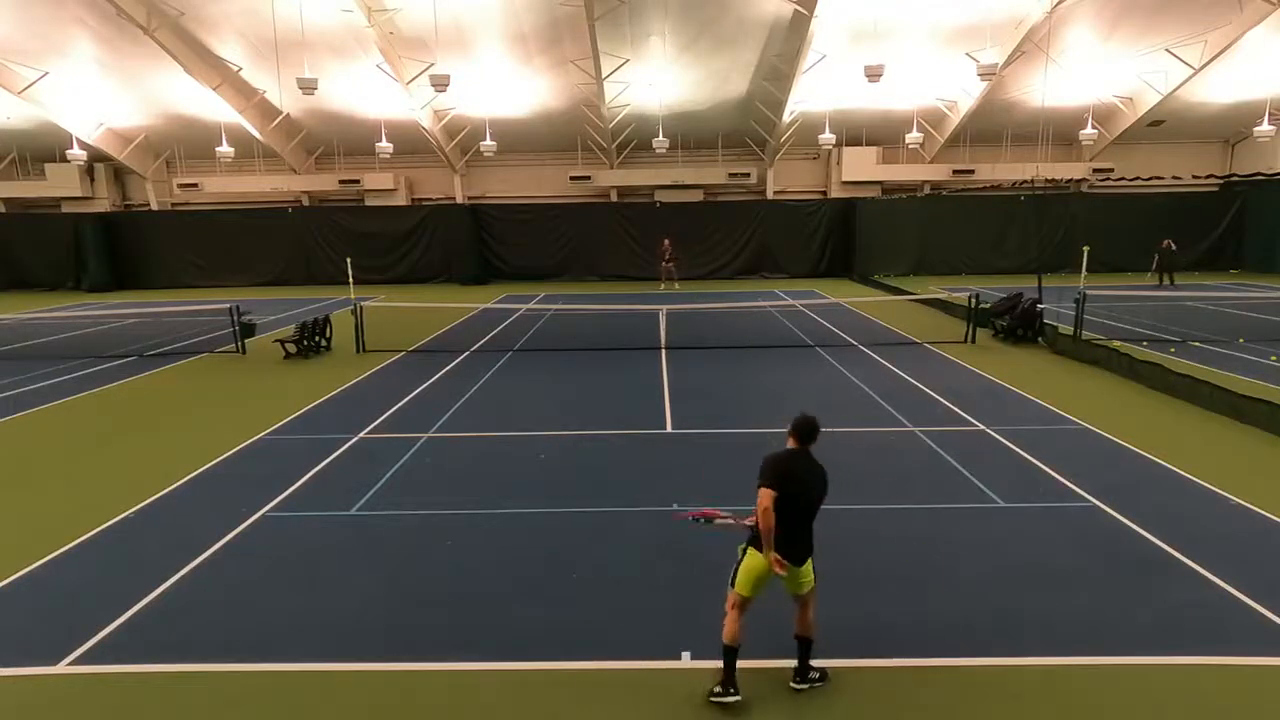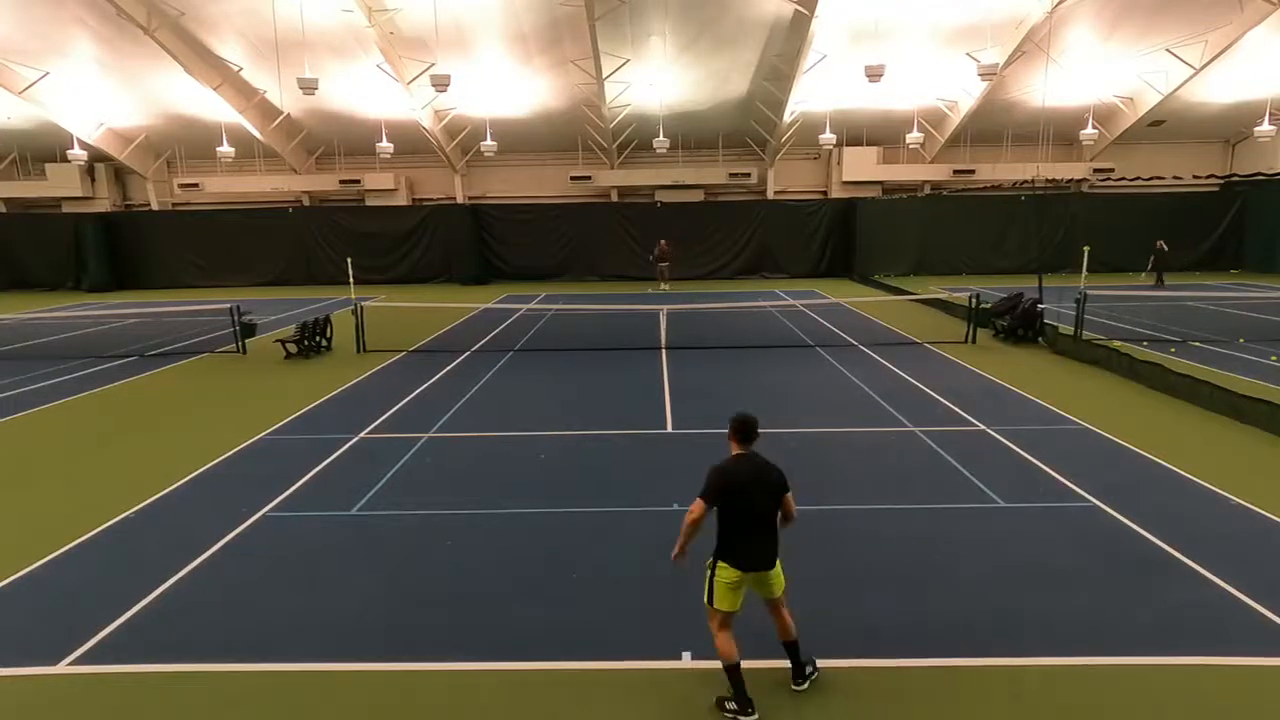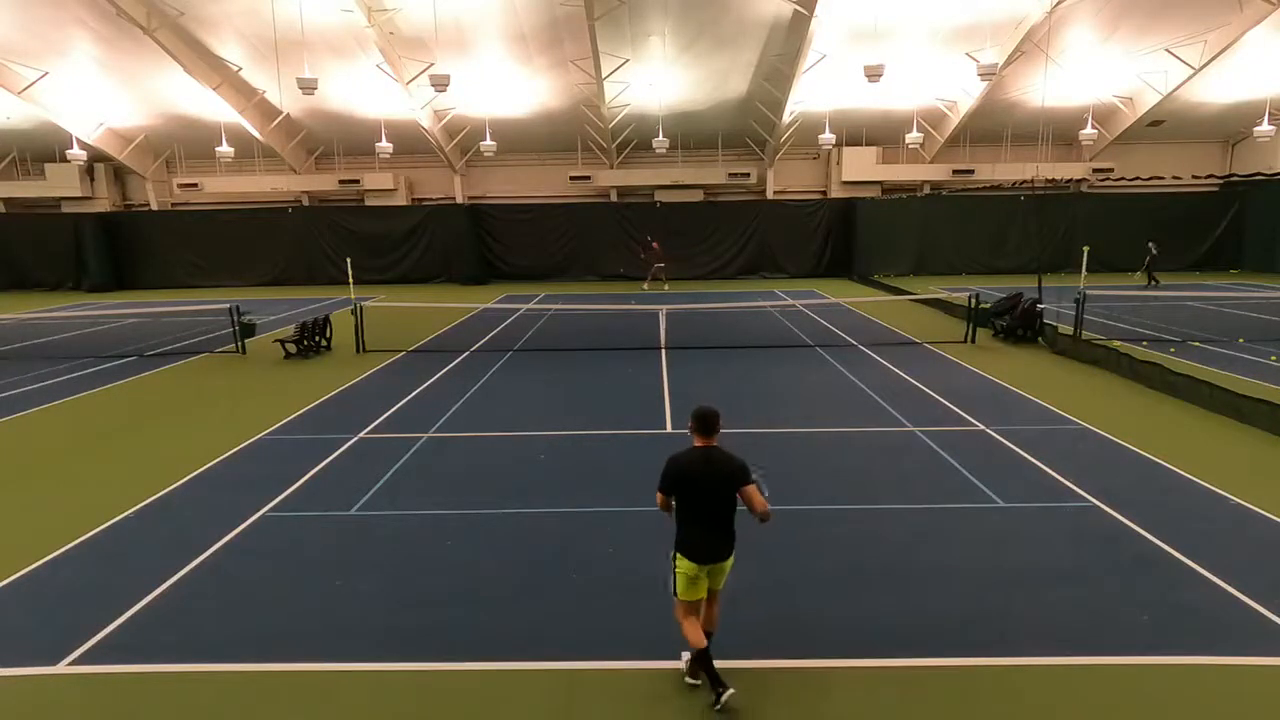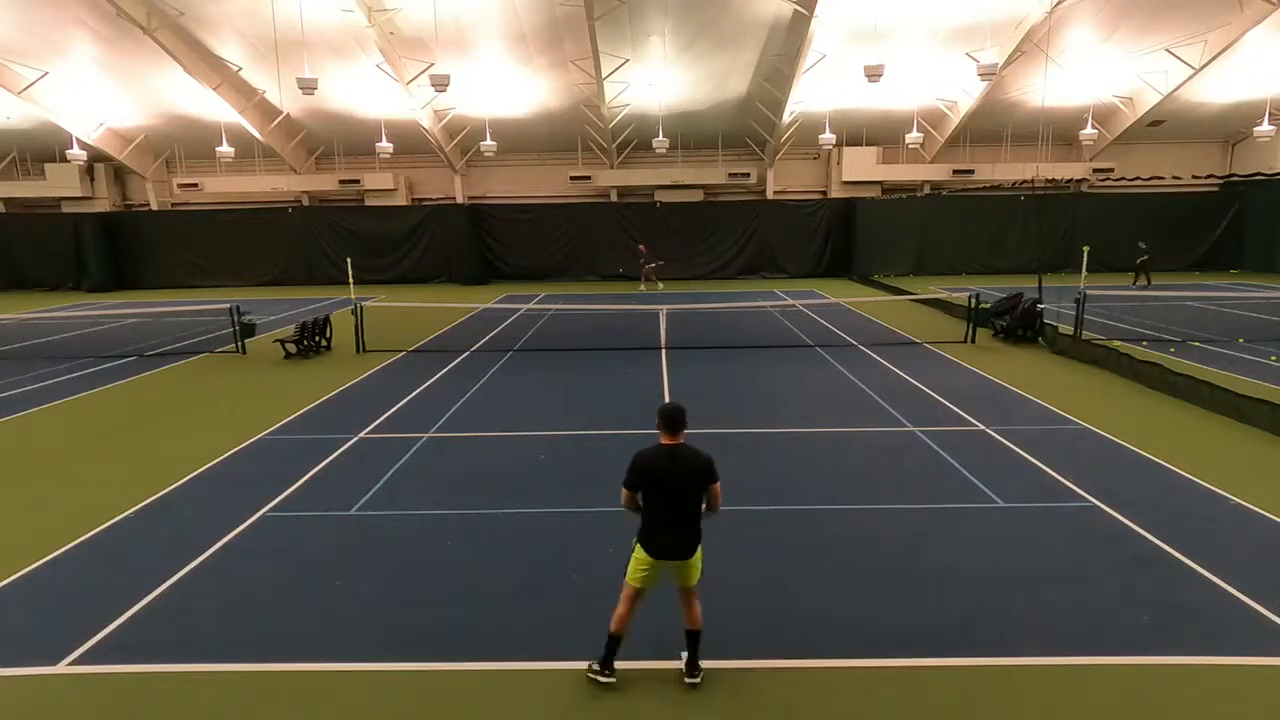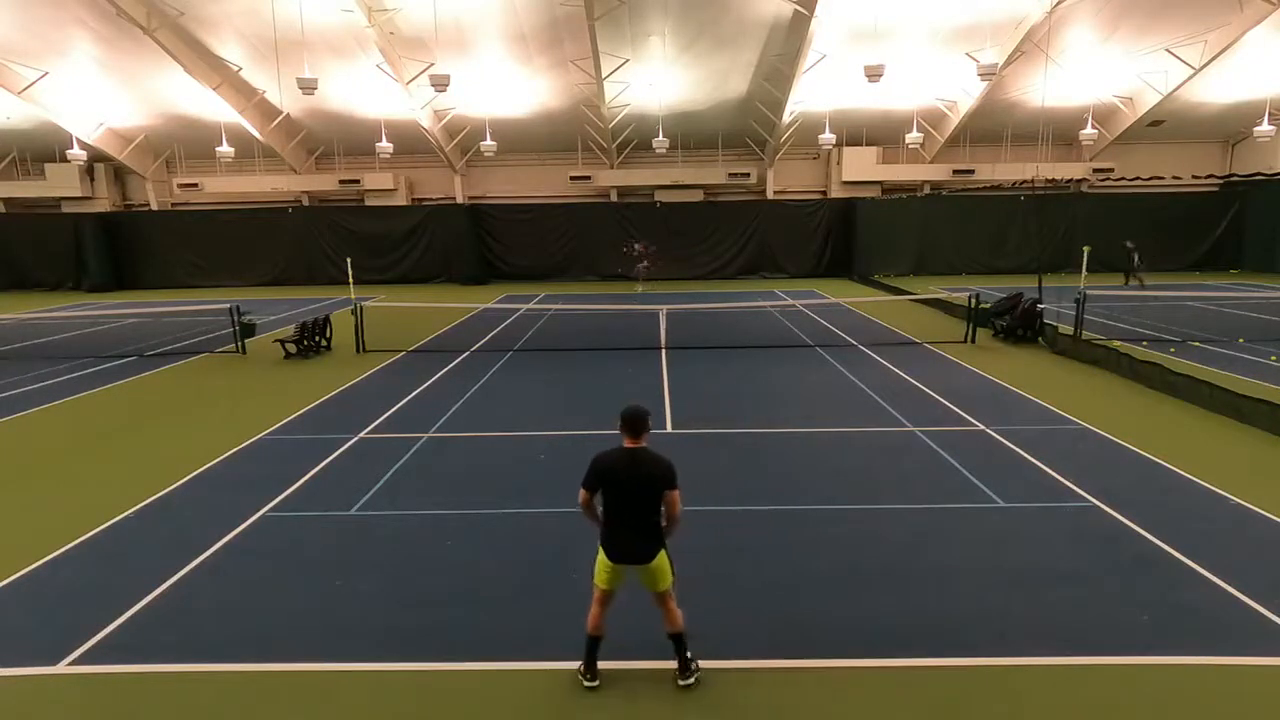
dt=0.3s
person 1, frame 1
left shoulder: (775, 462)
right shoulder: (820, 473)
left elbow: (765, 508)
left wrist: (768, 551)
left hip: (762, 550)
right hip: (799, 554)
left knee: (734, 609)
right knee: (805, 604)
left ankle: (728, 684)
right ankle: (803, 671)
person 1, frame 2
left shoulder: (721, 472)
right shoulder: (774, 472)
left elbow: (696, 516)
right elbow: (789, 514)
left wrist: (681, 546)
left hip: (730, 562)
right hip: (767, 559)
left knee: (720, 626)
right knee: (779, 609)
right ankle: (799, 672)
person 1, frame 3
left shoulder: (676, 463)
right shoulder: (735, 464)
left elbow: (663, 505)
right elbow: (761, 509)
right wrist: (764, 514)
left hip: (689, 552)
right hip: (724, 550)
left knee: (687, 617)
right knee: (710, 601)
left ankle: (718, 684)
right ankle: (697, 667)
person 1, frame 4
left shoulder: (643, 459)
right shoulder: (703, 461)
left elbow: (627, 502)
right elbow: (715, 505)
left hip: (650, 546)
right hip: (688, 546)
left knee: (627, 602)
right knee: (690, 599)
left ankle: (606, 665)
right ankle: (693, 666)
person 1, frame 5
left shoulder: (602, 461)
right shoulder: (664, 466)
left elbow: (584, 502)
right elbow: (674, 514)
right wrist: (664, 531)
left hip: (612, 549)
right hip: (650, 550)
left knee: (599, 603)
right knee: (667, 603)
left ankle: (590, 668)
right ankle: (685, 667)
